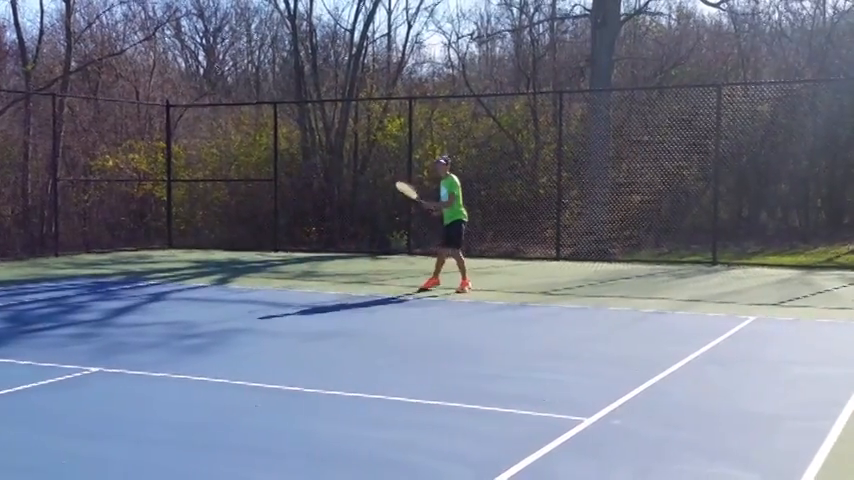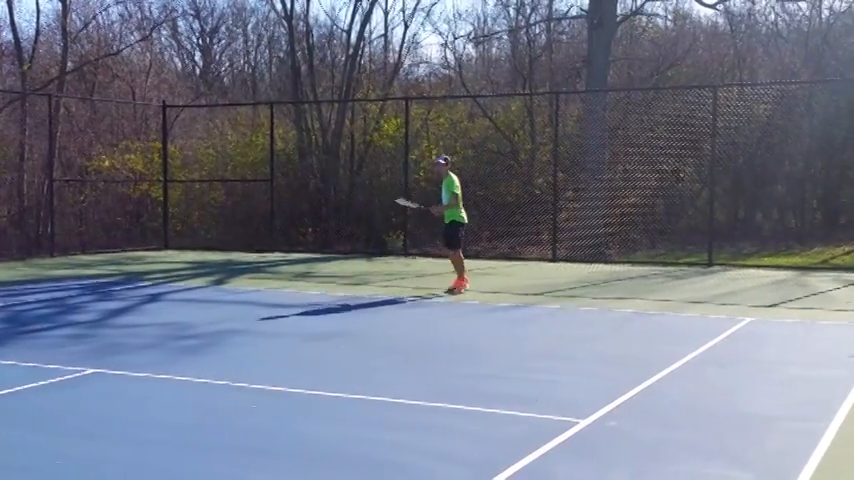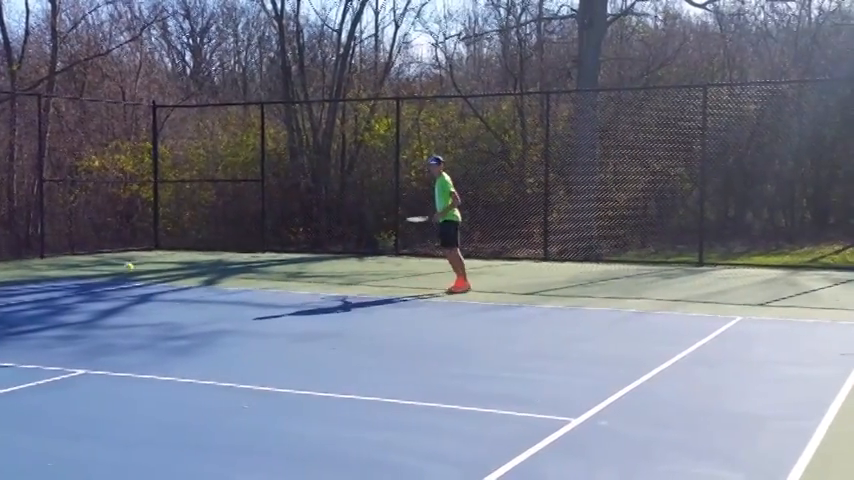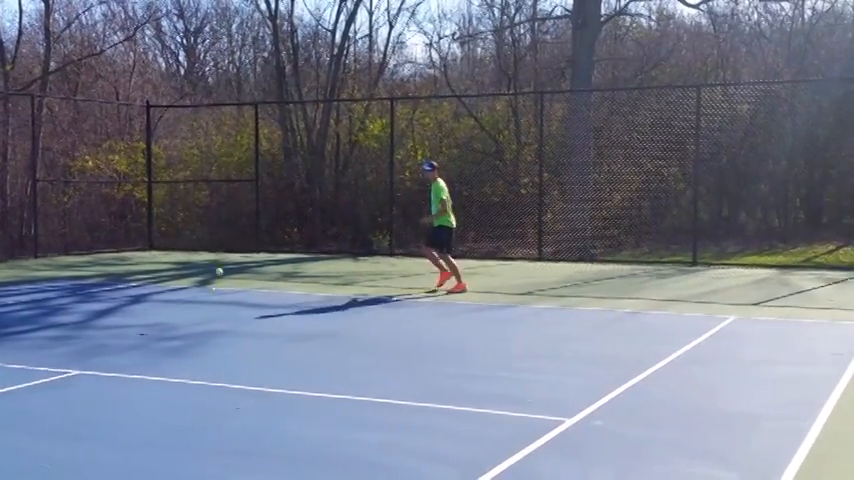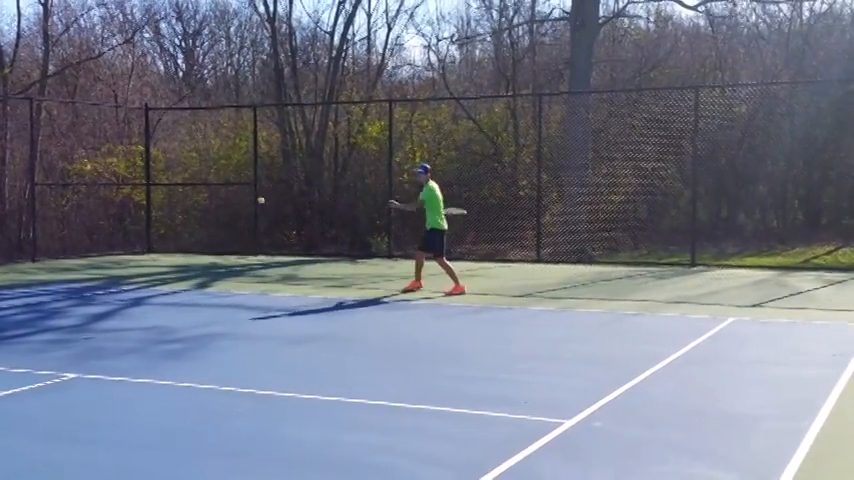
dt=0.2s
person 1, frame 1
left shoulder: (453, 181)
right shoulder: (443, 181)
left elbow: (449, 203)
left wrist: (431, 204)
right wrist: (436, 208)
left hip: (458, 219)
right hip: (448, 220)
left knee: (455, 252)
right knee: (442, 251)
left ankle: (465, 282)
right ankle: (435, 278)
person 1, frame 2
left shoulder: (451, 180)
right shoulder: (446, 180)
left elbow: (456, 203)
left wrist: (439, 208)
right wrist: (441, 210)
left hip: (456, 220)
right hip: (450, 220)
left knee: (455, 251)
right knee: (451, 251)
left ankle: (462, 281)
right ankle: (461, 278)
person 1, frame 3
left shoulder: (444, 180)
right shoulder: (439, 180)
left elbow: (457, 201)
left wrist: (442, 213)
right wrist: (439, 214)
left hip: (450, 220)
right hip: (445, 220)
left knee: (452, 251)
right knee: (448, 251)
left ankle: (463, 282)
right ankle: (461, 280)
person 1, frame 4
left shoulder: (438, 186)
right shoulder: (435, 185)
left elbow: (444, 209)
left wrist: (430, 218)
right wrist: (432, 219)
left hip: (444, 224)
right hip: (439, 224)
left ankle: (461, 284)
right ankle: (445, 272)
person 1, frame 5
left shoulder: (429, 188)
right shoulder: (431, 186)
left elbow: (414, 207)
left wrist: (397, 205)
left hip: (436, 228)
right hip: (432, 227)
left knee: (439, 259)
right knee: (419, 254)
left ankle: (459, 286)
right ankle: (417, 282)
